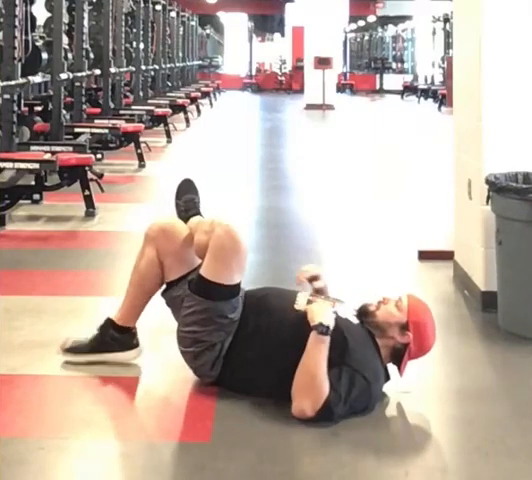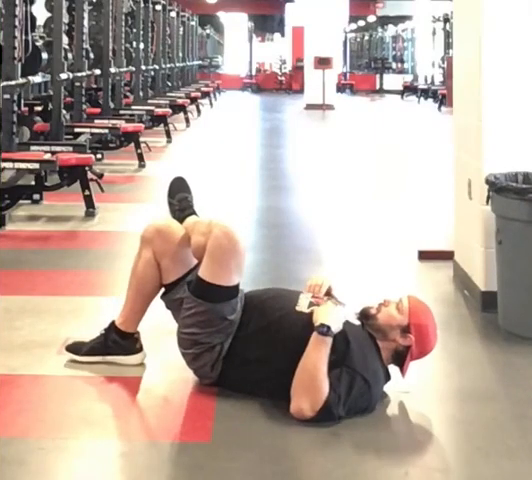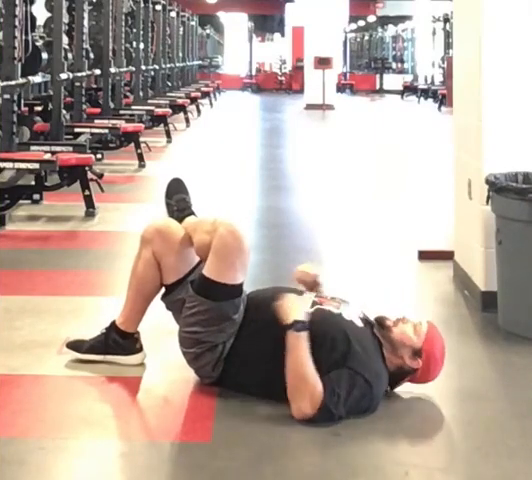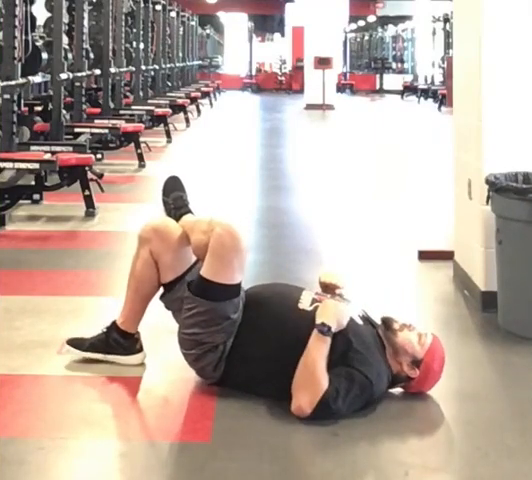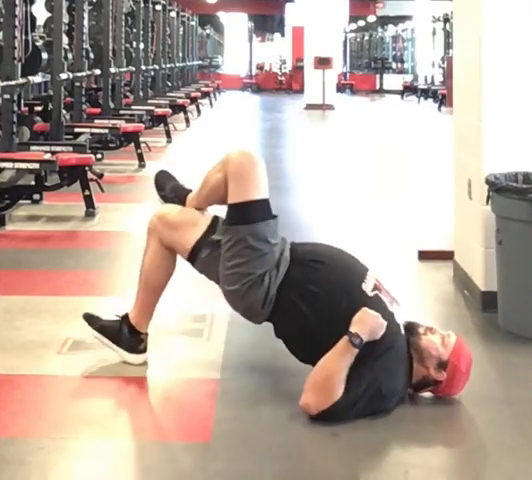
dt=0.7s
person 1, frame 1
left shoulder: (365, 374)
right shoulder: (358, 333)
left elbow: (306, 407)
left wrist: (322, 328)
right wrist: (318, 294)
left hip: (215, 348)
right hip: (236, 319)
left knee: (224, 235)
right knee: (162, 233)
left ankle: (193, 222)
right ankle: (119, 334)
person 1, frame 2
left shoulder: (365, 375)
right shoulder: (358, 331)
left elbow: (304, 406)
left wrist: (324, 329)
right wrist: (321, 297)
left hip: (214, 351)
right hip: (235, 317)
left knee: (222, 237)
right knee: (157, 235)
left ankle: (189, 221)
right ankle: (122, 339)
person 1, frame 3
left shoulder: (368, 377)
right shoulder: (363, 327)
left elbow: (304, 406)
left wrist: (295, 324)
right wrist: (311, 290)
left hip: (216, 349)
right hip: (239, 320)
left knee: (228, 236)
right knee: (157, 234)
left ankle: (187, 220)
right ankle: (122, 338)
person 1, frame 4
left shoulder: (369, 374)
right shoulder: (368, 328)
left elbow: (304, 403)
left wrist: (326, 327)
right wrist: (330, 295)
left hip: (216, 349)
right hip: (239, 314)
left knee: (225, 238)
right knee: (155, 233)
left ankle: (186, 220)
right ankle: (123, 338)
person 1, frame 5
left shoulder: (388, 378)
right shoulder: (395, 333)
left elbow: (314, 403)
left wrist: (355, 337)
left hip: (262, 280)
right hip: (282, 264)
left knee: (242, 162)
right knee: (163, 222)
left ankle: (190, 202)
